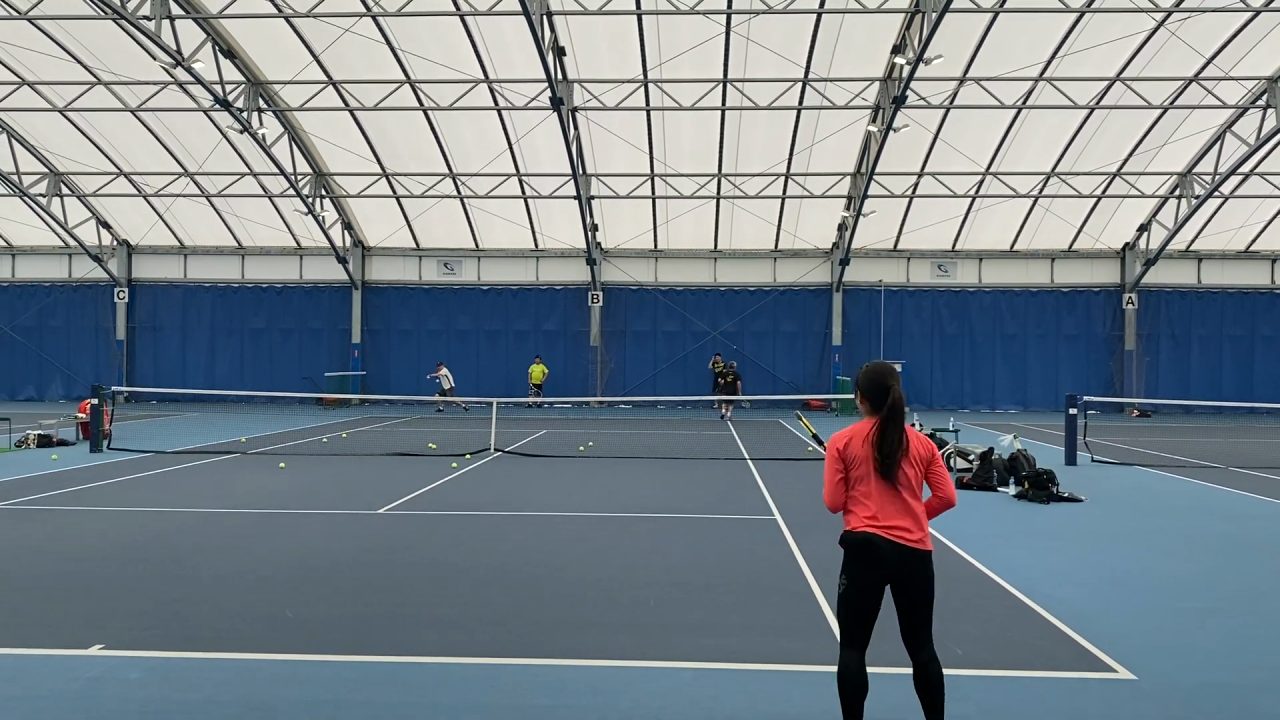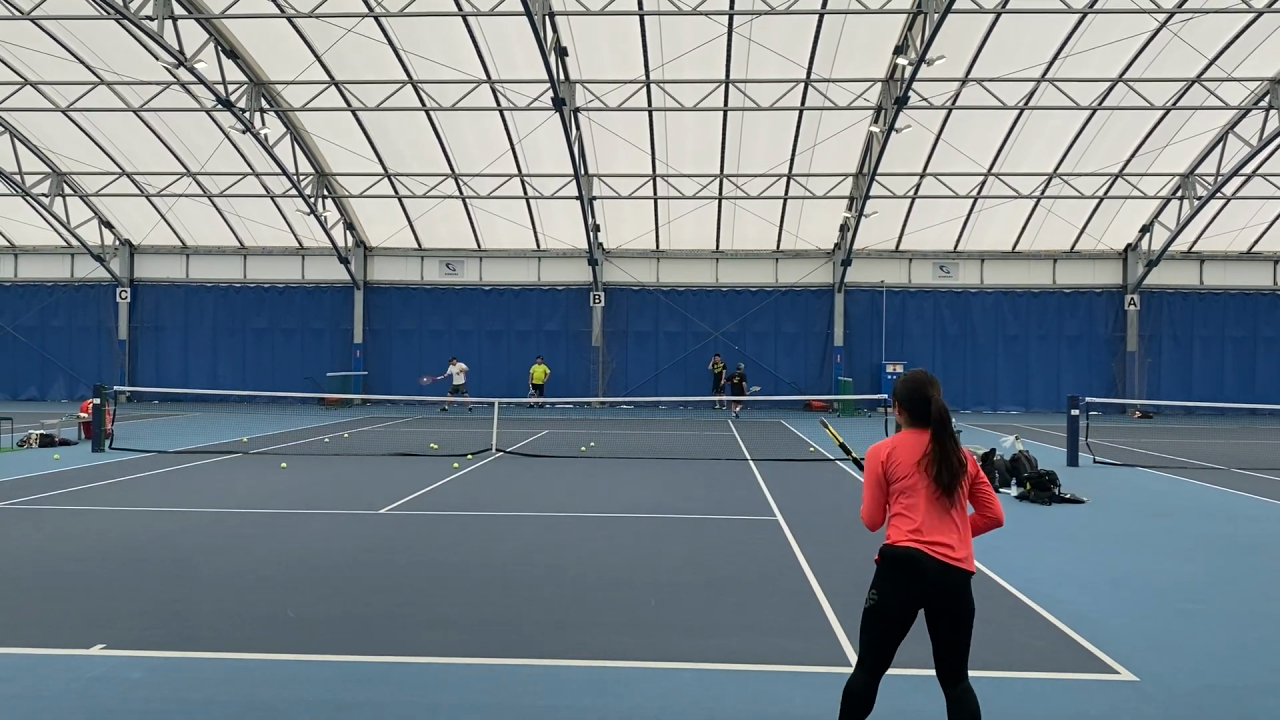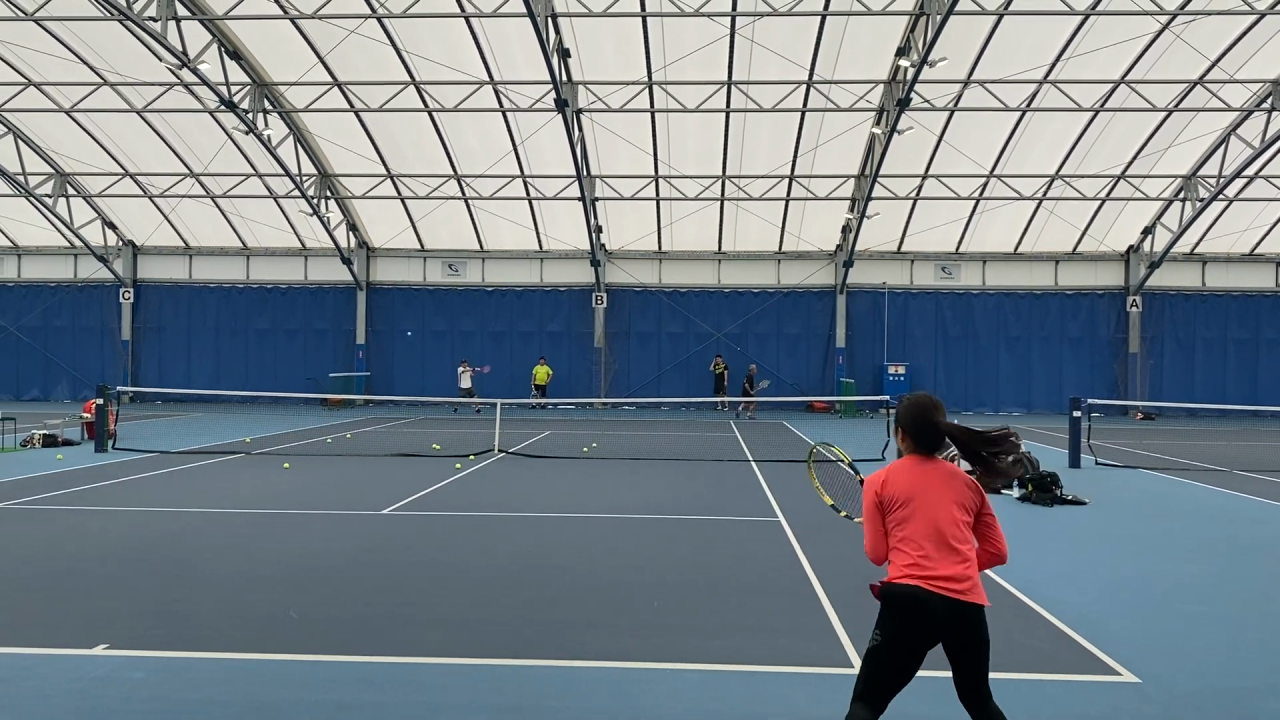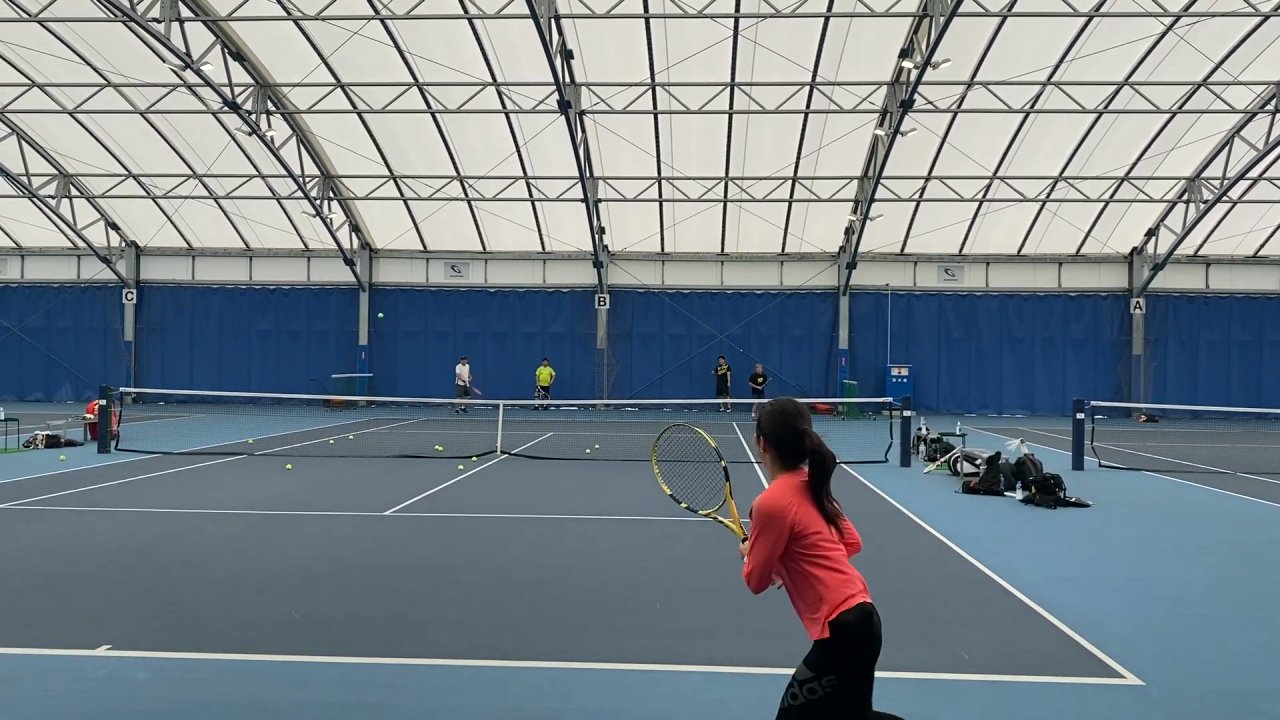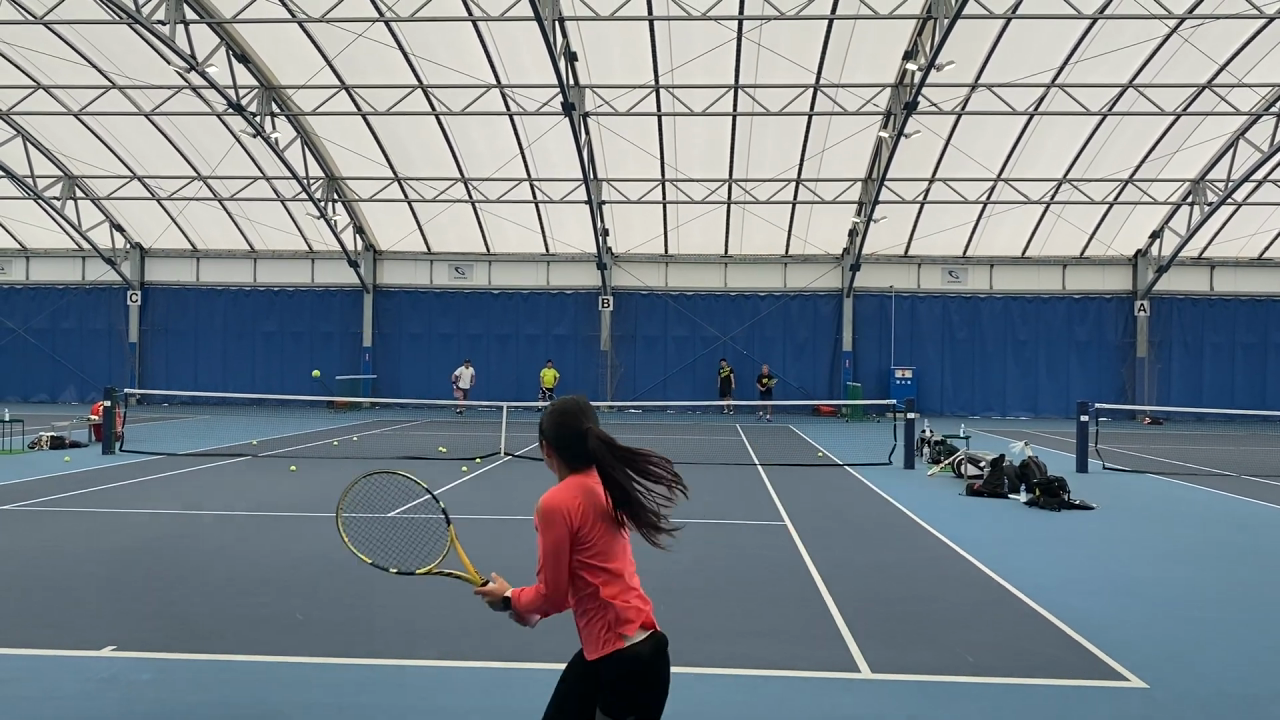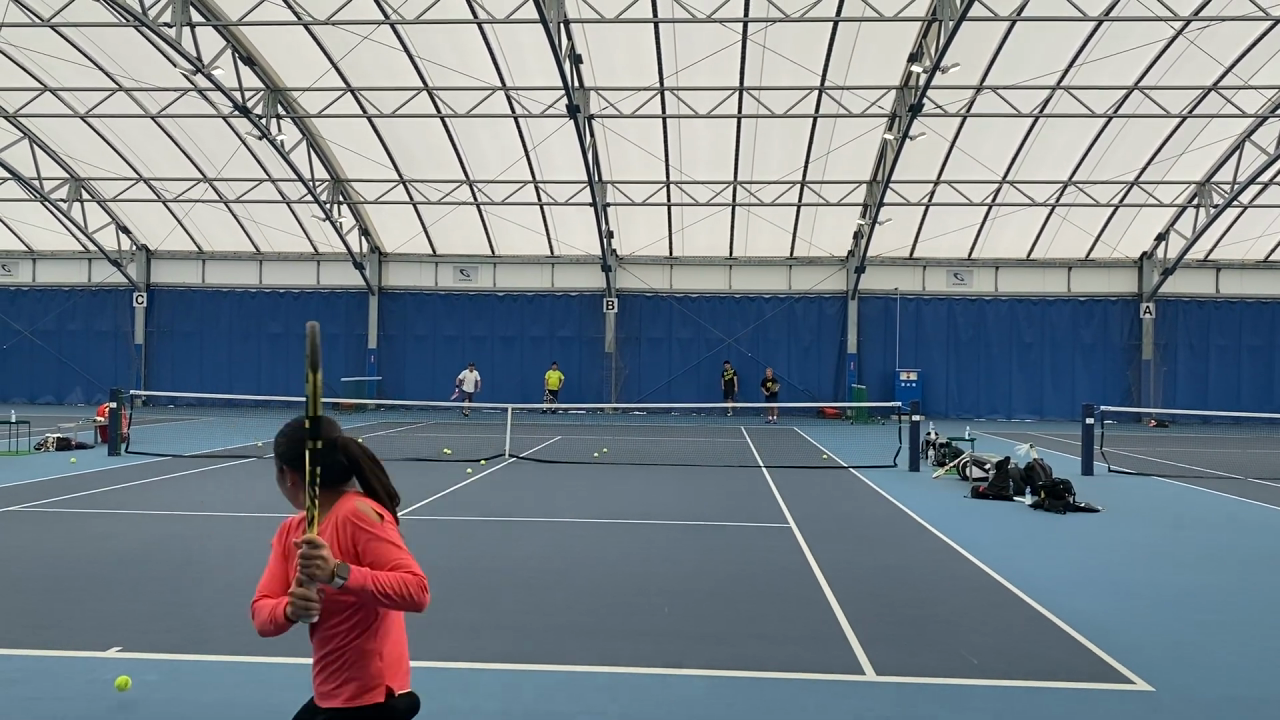
dt=0.3s
person 1, frame 1
left shoulder: (841, 441)
right shoulder: (921, 443)
left elbow: (833, 502)
right elbow: (947, 498)
left hip: (866, 549)
right hip: (915, 552)
left knee: (852, 646)
right knee: (921, 645)
person 1, frame 2
left shoulder: (884, 452)
right shoulder: (962, 456)
left elbow: (871, 518)
right elbow: (994, 516)
left hip: (903, 563)
right hip: (955, 573)
left knee: (869, 667)
right knee: (954, 679)
person 1, frame 3
left shoulder: (880, 481)
right shoulder: (968, 484)
left elbow: (876, 552)
right elbow: (998, 553)
left hip: (909, 600)
right hip: (965, 606)
person 1, frame 4
left shoulder: (770, 504)
right shoulder: (813, 487)
left elbow: (756, 582)
right elbow: (852, 542)
left wrist: (749, 550)
left hip: (843, 631)
right hip: (854, 617)
person 1, frame 5
left shoulder: (556, 503)
right shoulder: (604, 488)
left elbow: (552, 594)
left wrist: (508, 598)
right wrist: (534, 610)
left hip: (625, 656)
right hip: (605, 649)
person 1, frame 6
left shoulder: (357, 514)
right shoulder: (290, 532)
left elbow: (416, 590)
right elbow: (263, 616)
left wrist: (339, 575)
right wrist: (293, 608)
